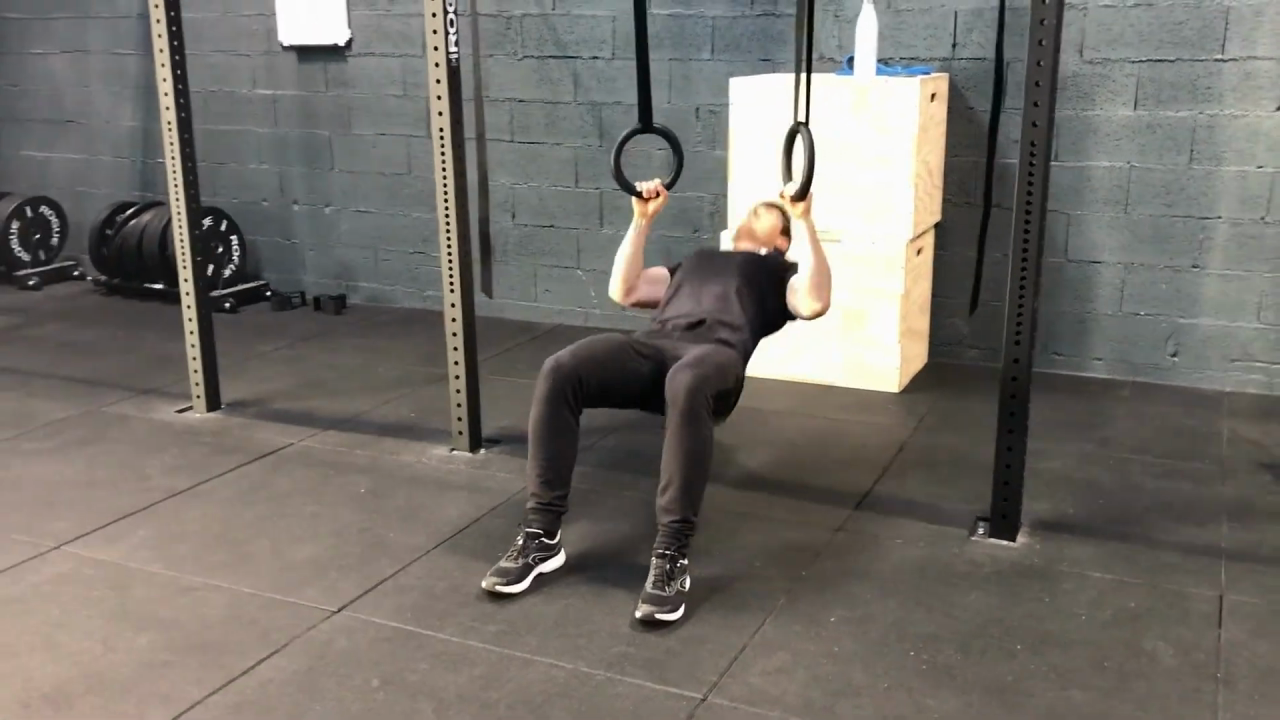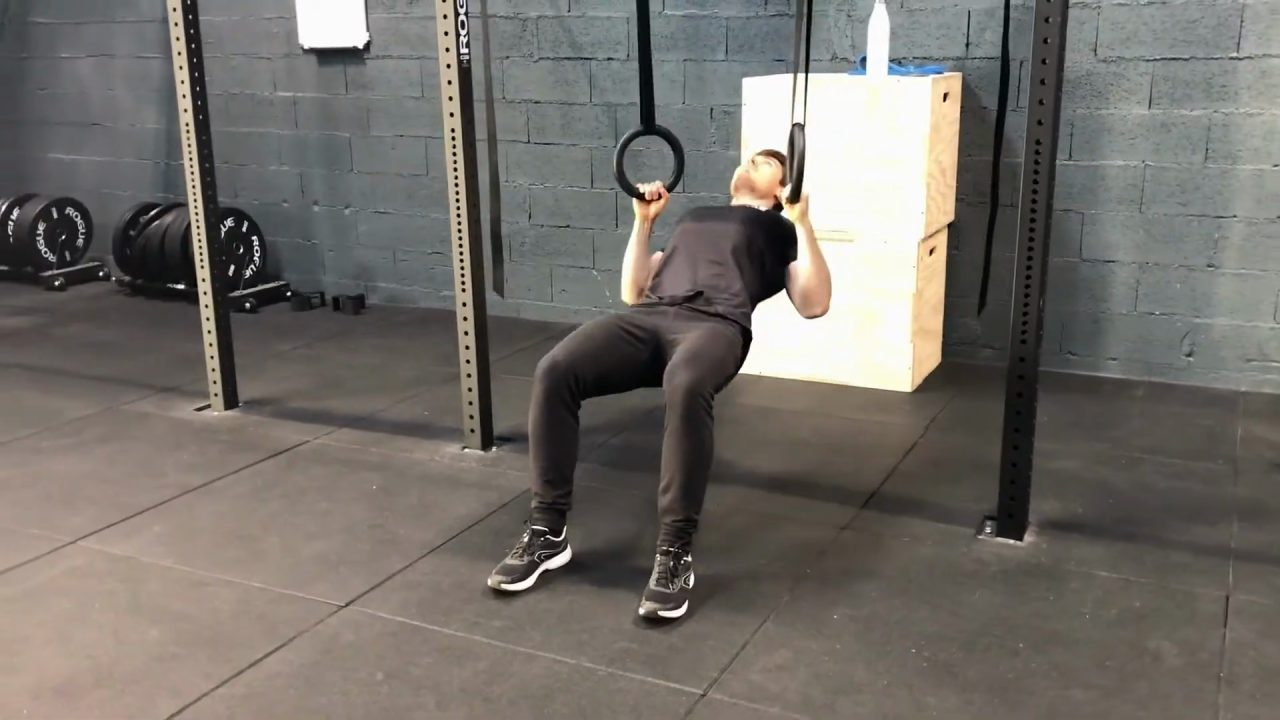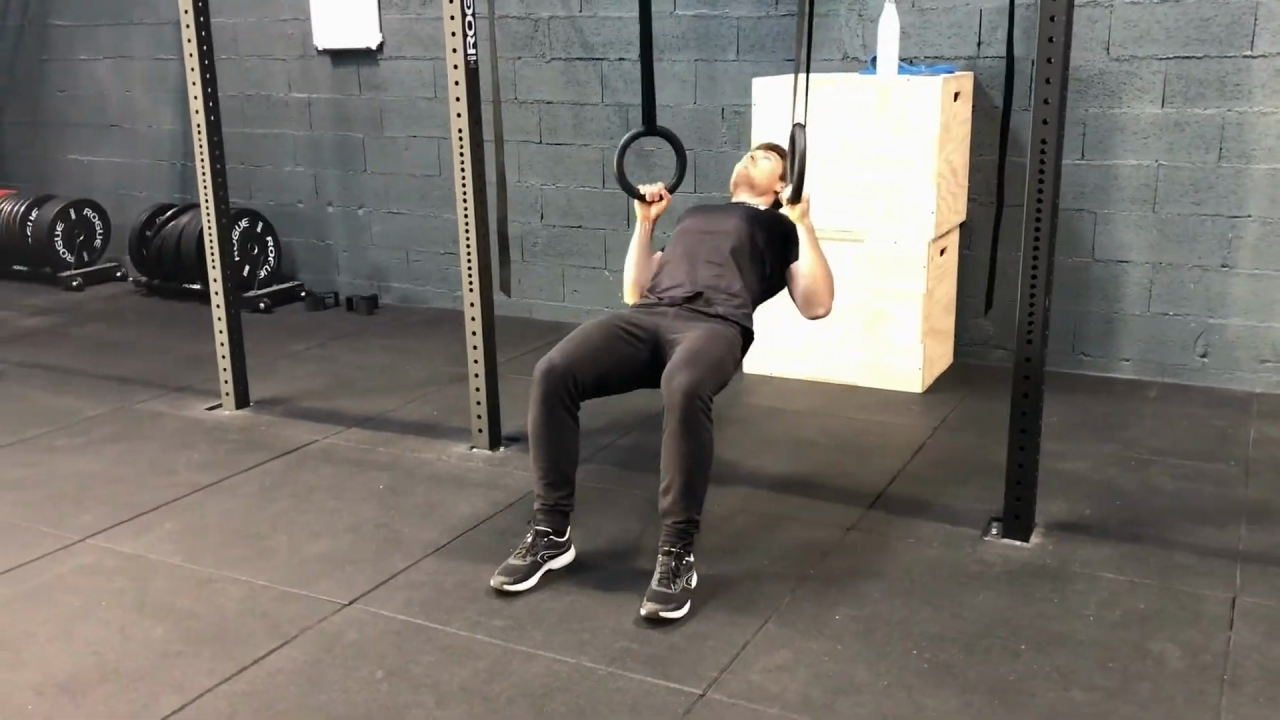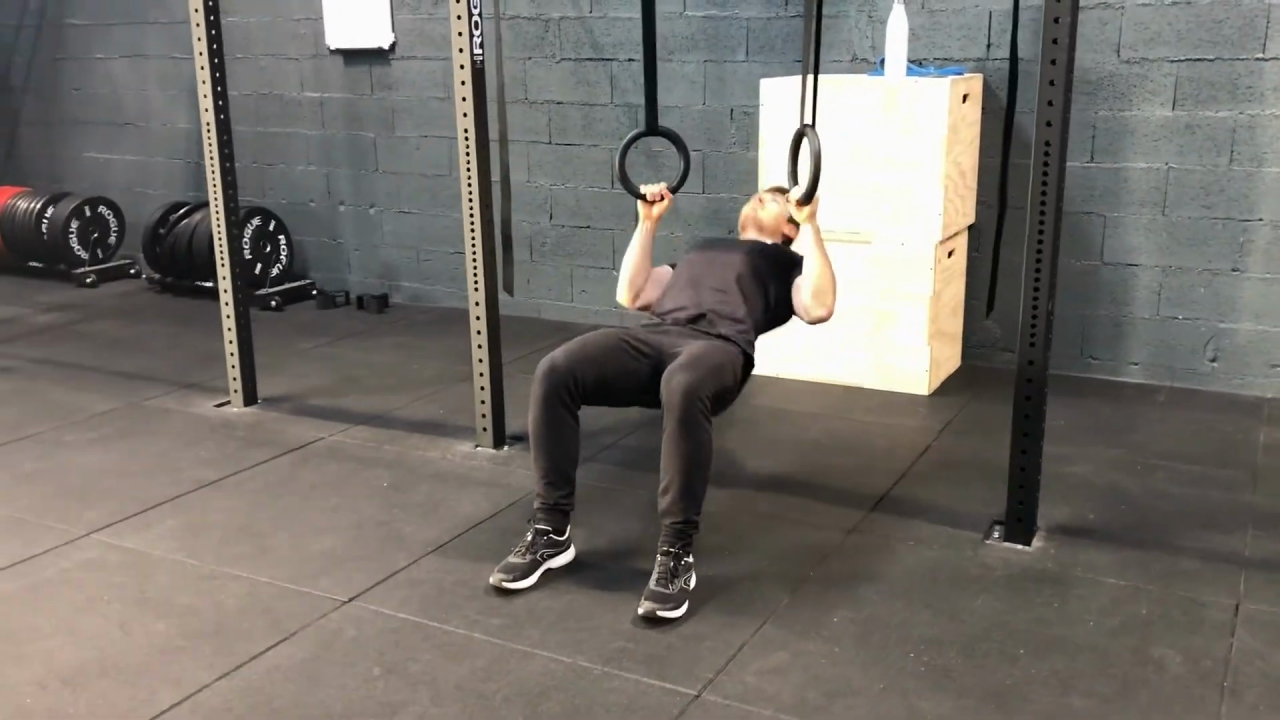
dt=0.2s
person 1, frame 1
left shoulder: (779, 273)
right shoulder: (698, 262)
left elbow: (814, 303)
right elbow: (623, 290)
left wrist: (802, 221)
right wrist: (643, 218)
left hip: (716, 352)
right hip: (655, 344)
left knee: (688, 386)
right knee: (559, 372)
left ankle: (671, 556)
right ankle: (541, 533)
person 1, frame 2
left shoulder: (778, 230)
right shoulder: (695, 218)
left elbow: (814, 304)
right elbow: (633, 289)
left wrist: (802, 220)
right wrist: (643, 221)
left hip: (716, 324)
right hip: (650, 317)
left knee: (687, 386)
right knee: (554, 372)
left ankle: (675, 552)
right ankle: (547, 531)
person 1, frame 3
left shoulder: (779, 229)
right shoulder: (694, 216)
left elbow: (816, 306)
right elbow: (635, 294)
left wrist: (802, 221)
right wrist: (645, 223)
left hip: (715, 324)
right hip: (650, 316)
left knee: (684, 389)
right knee: (552, 374)
left ankle: (677, 553)
right ankle: (551, 532)
person 1, frame 4
left shoulder: (785, 262)
right shoulder: (703, 248)
left elbow: (818, 309)
right elbow: (630, 295)
left wrist: (809, 225)
right wrist: (647, 223)
left hip: (718, 345)
right hip: (655, 337)
left knee: (683, 388)
right knee: (555, 372)
left ankle: (676, 555)
right ankle: (550, 531)
